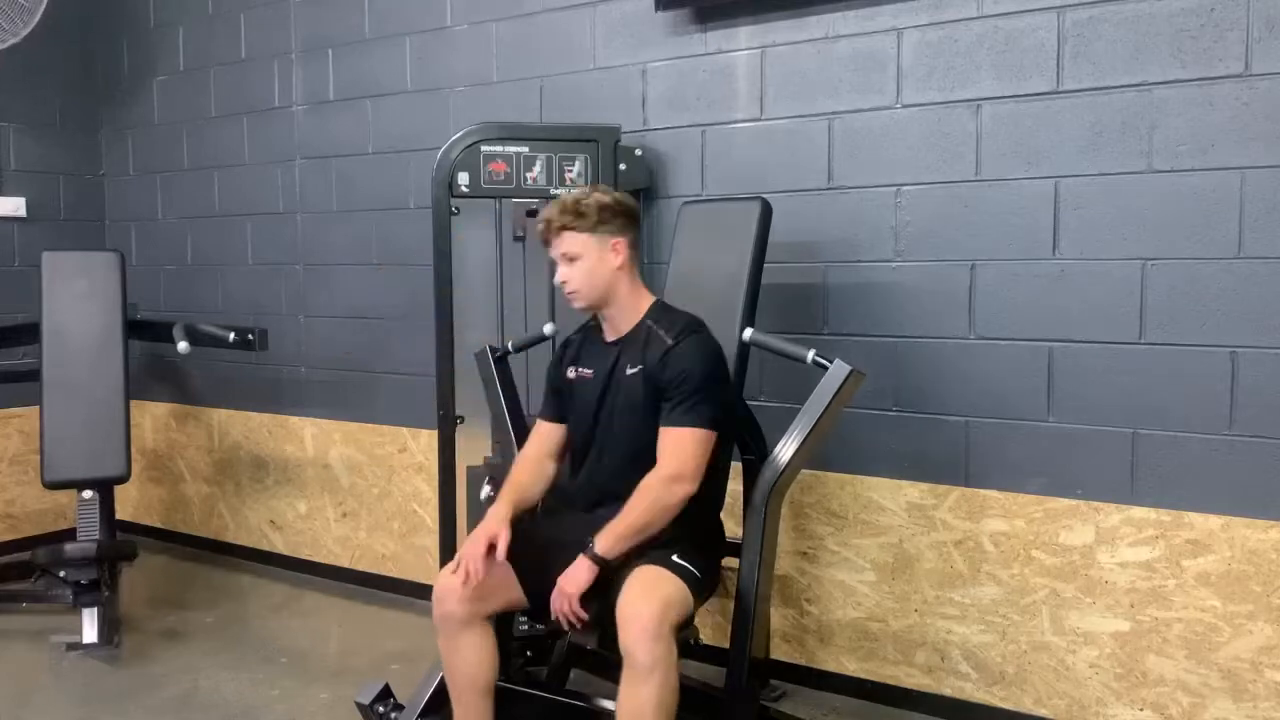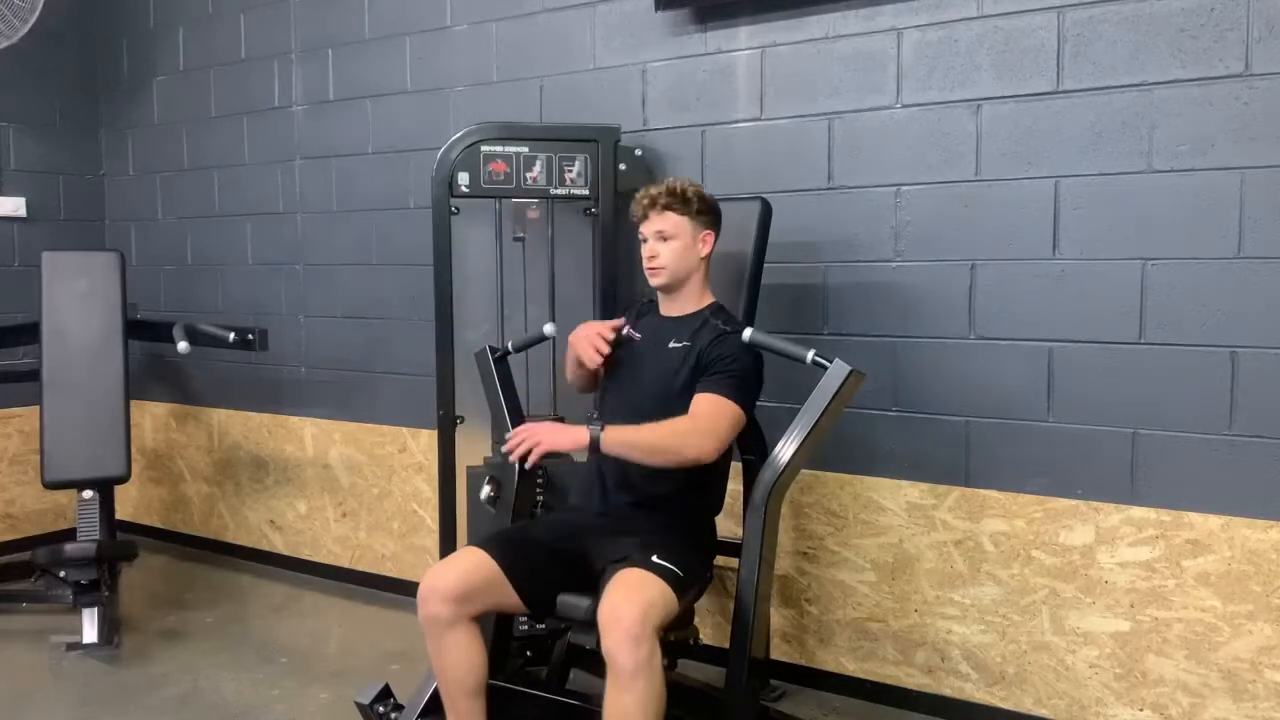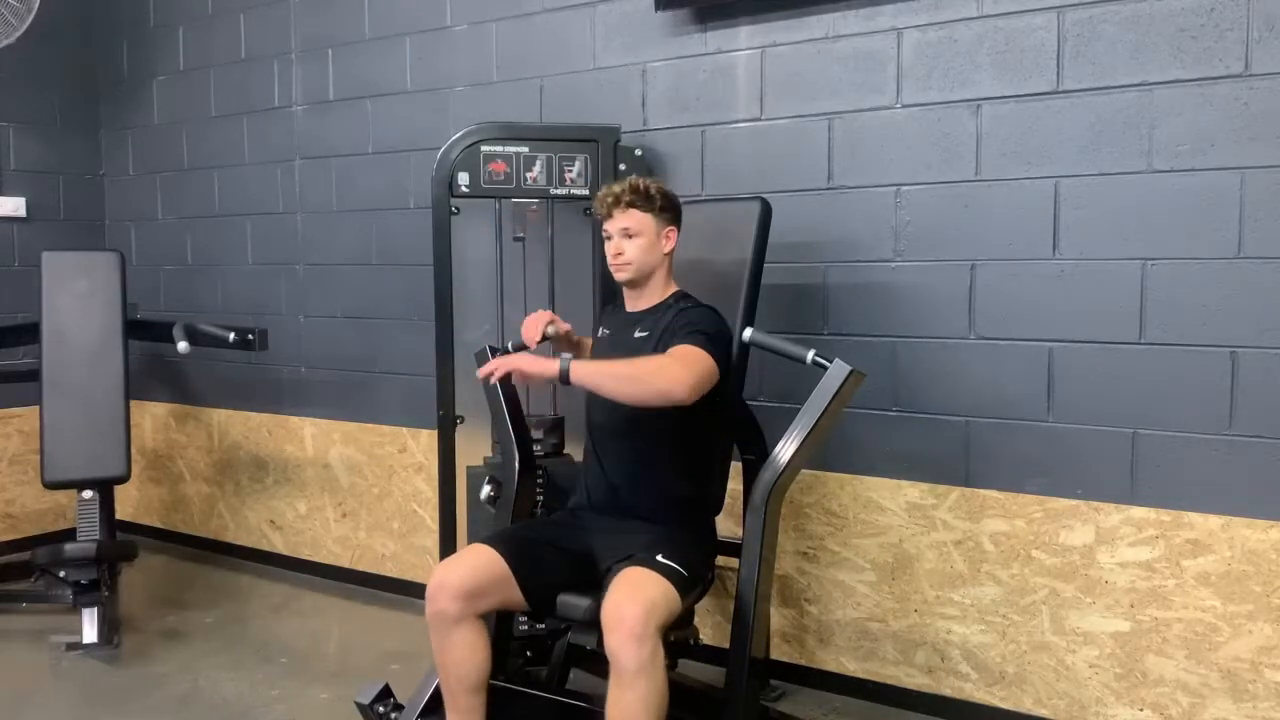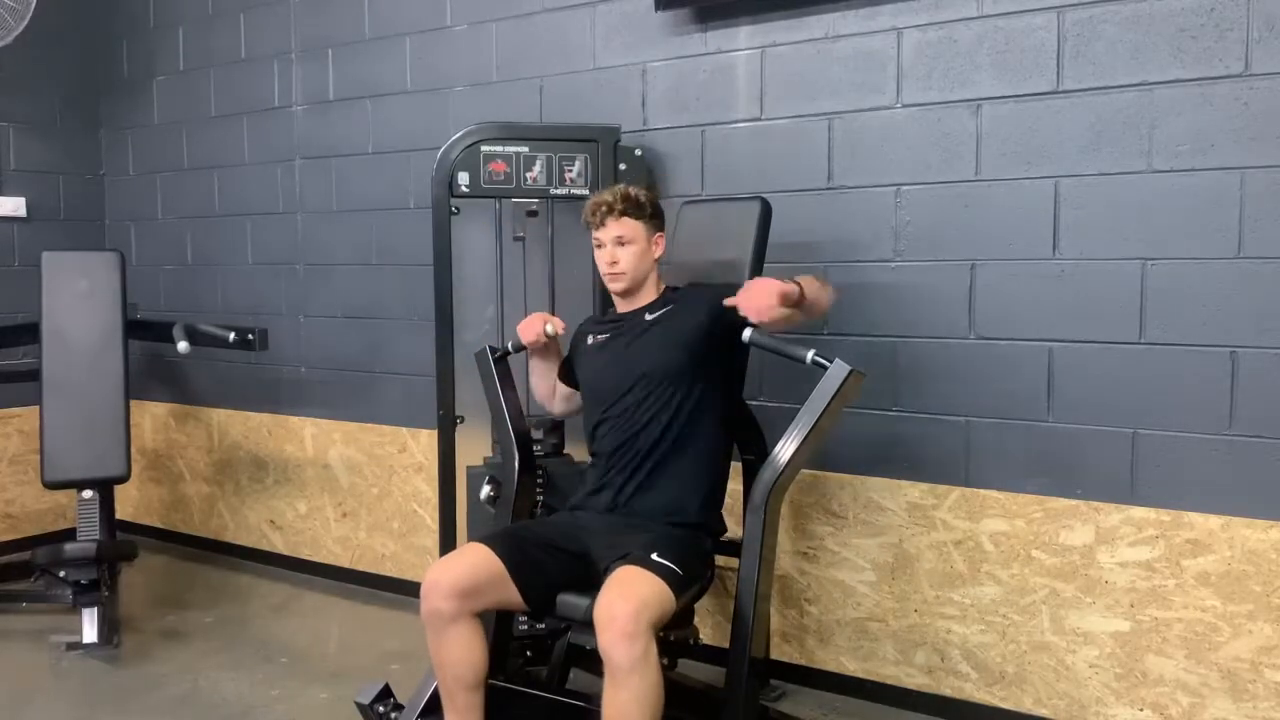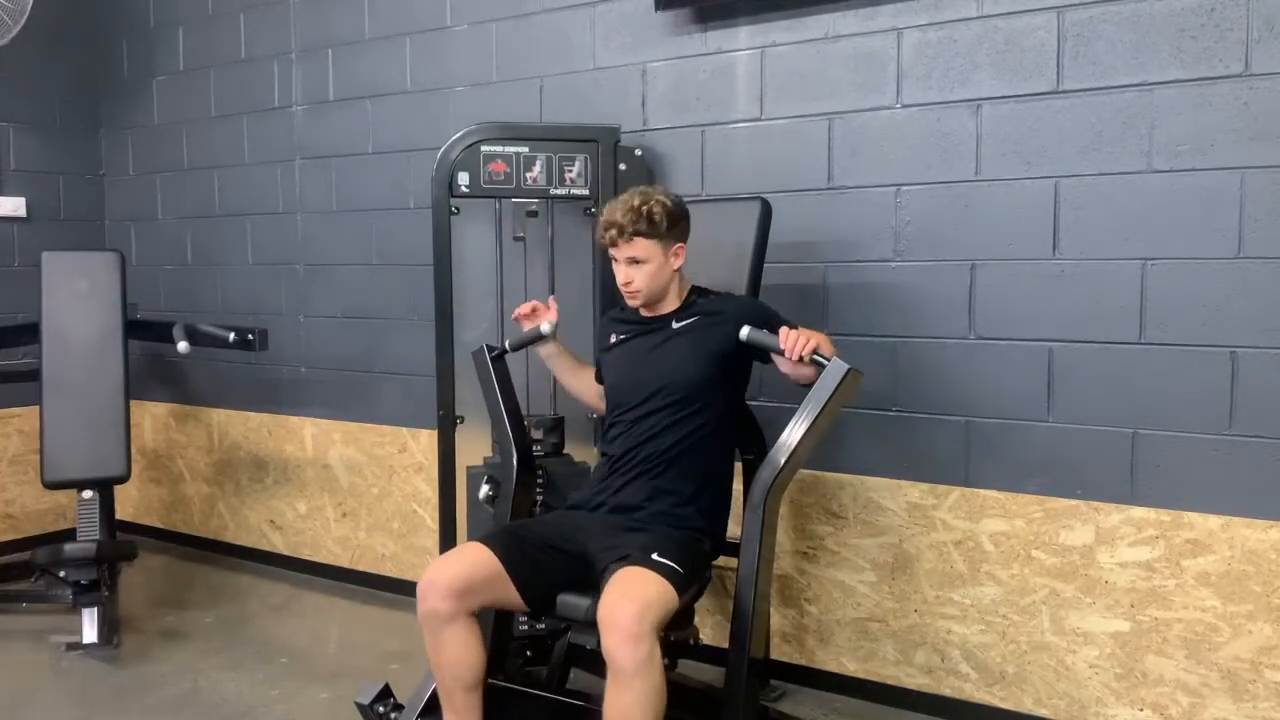
dt=0.5s
person 1, frame 1
left shoulder: (684, 347)
right shoulder: (575, 349)
left elbow: (676, 478)
right elbow: (544, 450)
left wrist: (591, 560)
right wrist: (496, 517)
left hip: (669, 534)
right hip: (579, 520)
left knee: (642, 620)
right knee: (455, 591)
person 1, frame 2
left shoulder: (728, 343)
right shoulder: (632, 320)
left elbow: (702, 441)
right elbow: (583, 380)
left wrist: (584, 438)
right wrist: (578, 341)
left hip: (666, 530)
right hip: (583, 518)
left knee: (624, 622)
right knee: (440, 592)
person 1, frame 3
left shoulder: (695, 319)
right shoulder: (614, 321)
left elbow: (677, 383)
left wrist: (556, 367)
right wrist: (560, 341)
left hip: (665, 531)
right hip: (586, 519)
left knee: (628, 621)
right knee: (449, 589)
person 1, frame 4
left shoulder: (701, 307)
right shoulder: (590, 334)
left elbow: (820, 299)
right elbow: (557, 402)
left wrist: (788, 292)
right wrist: (539, 349)
left hip: (669, 529)
right hip: (585, 519)
left knee: (620, 618)
right knee: (443, 586)
person 1, frame 5
left shoulder: (728, 318)
right shoulder: (614, 325)
left elbow: (818, 362)
left wrist: (807, 351)
right wrist: (547, 345)
left hip: (669, 530)
right hip: (586, 517)
left knee: (625, 621)
right knee: (440, 586)
